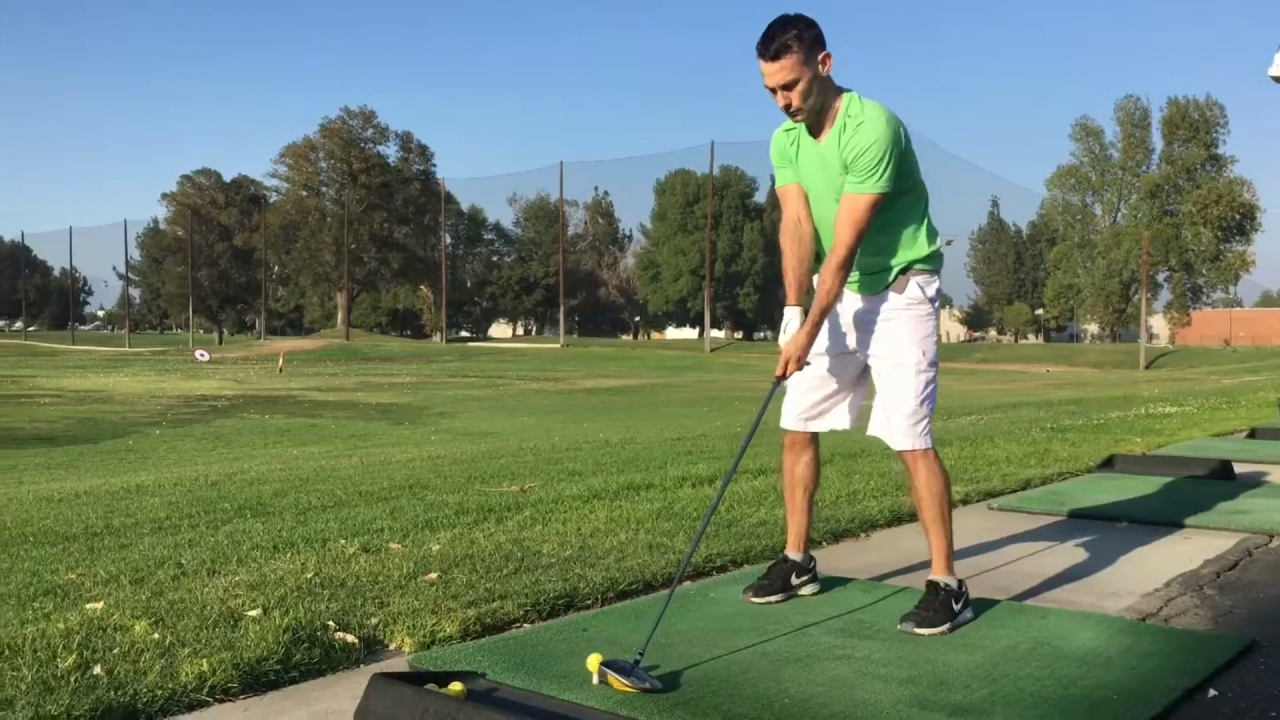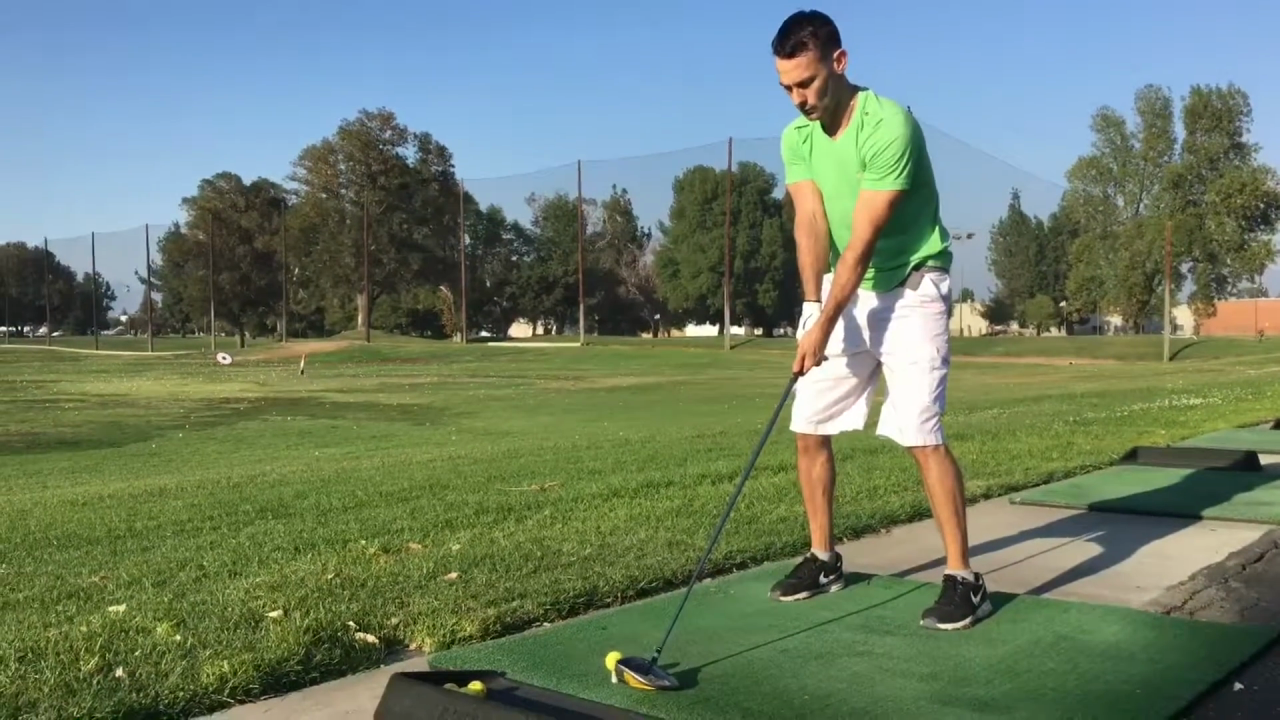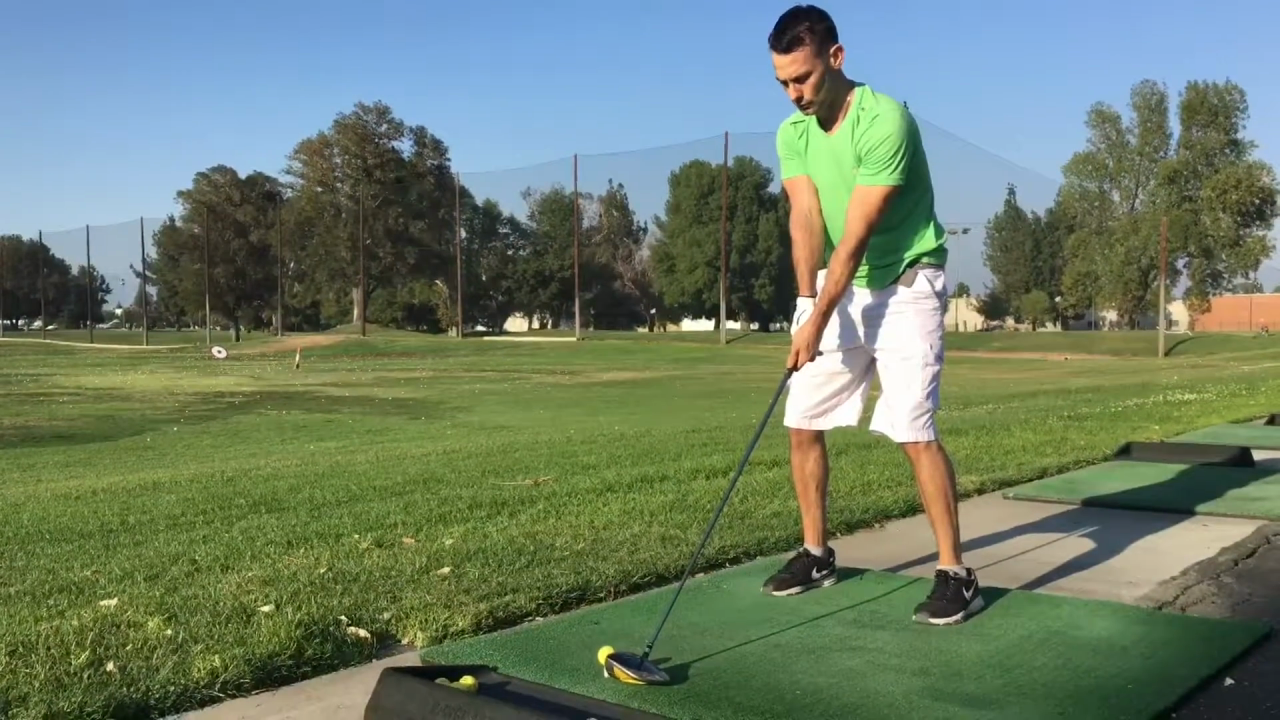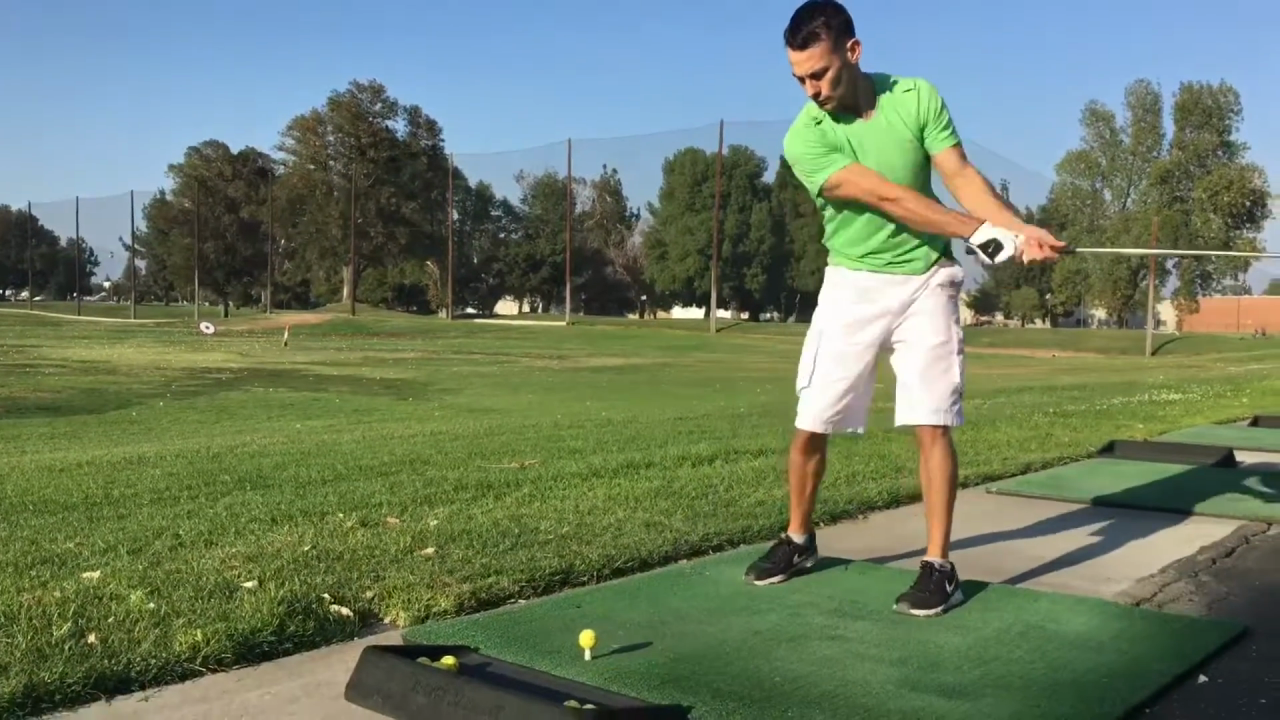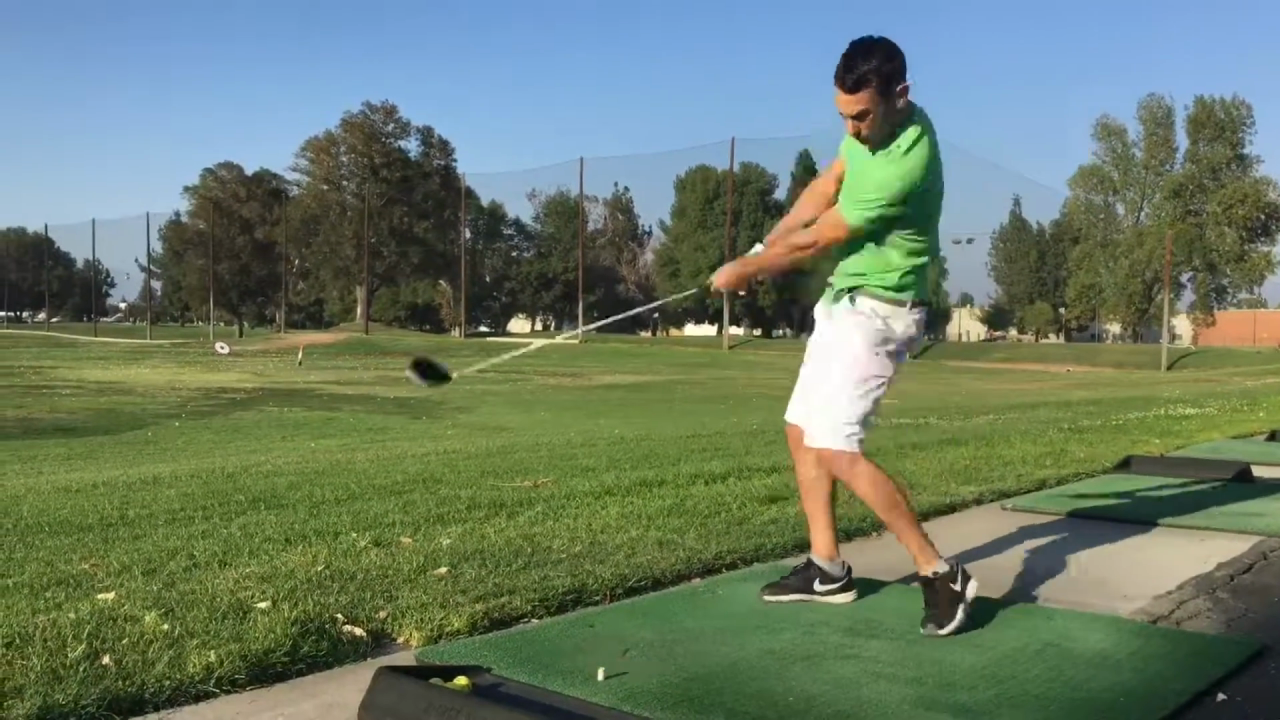
dt=1s
person 1, frame 1
left shoulder: (874, 127)
right shoulder: (785, 140)
left elbow: (844, 245)
right elbow: (797, 227)
left wrist: (810, 331)
right wrist: (792, 314)
left hip: (900, 292)
right hip: (834, 295)
left knee: (910, 436)
right knee: (798, 427)
left ankle: (946, 584)
right ankle: (797, 561)
person 1, frame 2
left shoulder: (889, 126)
right shoulder: (796, 137)
left elbow: (862, 241)
right elbow: (810, 223)
left wrist: (822, 325)
right wrist: (812, 307)
left hip: (909, 290)
right hip: (843, 292)
left knee: (921, 434)
right knee: (809, 429)
left ankle: (963, 578)
right ankle: (823, 558)
person 1, frame 3
left shoulder: (886, 121)
right shoulder: (792, 133)
left elbow: (856, 235)
right elbow: (806, 219)
left wrist: (817, 322)
right wrist: (806, 301)
left hip: (904, 288)
right hip: (838, 289)
left knee: (914, 429)
right knee: (803, 424)
left ankle: (955, 573)
right ankle: (816, 553)
person 1, frame 4
left shoulder: (918, 99)
right shoulder: (804, 139)
left elbow: (962, 176)
right elbow: (893, 200)
left wrist: (1016, 228)
right wrist: (983, 236)
left hip: (927, 280)
right hip: (853, 284)
left knee: (932, 422)
right knee: (811, 425)
left ankle: (937, 565)
right ankle: (797, 539)
person 1, frame 5
left shoulder: (906, 166)
right shoulder: (877, 126)
left elbow: (821, 239)
right elbow: (821, 192)
left wrist: (748, 269)
right wrist: (766, 247)
left hip: (874, 314)
right hip: (843, 304)
left knee: (836, 448)
right knee: (802, 432)
left ankle: (937, 572)
right ankle: (826, 566)
